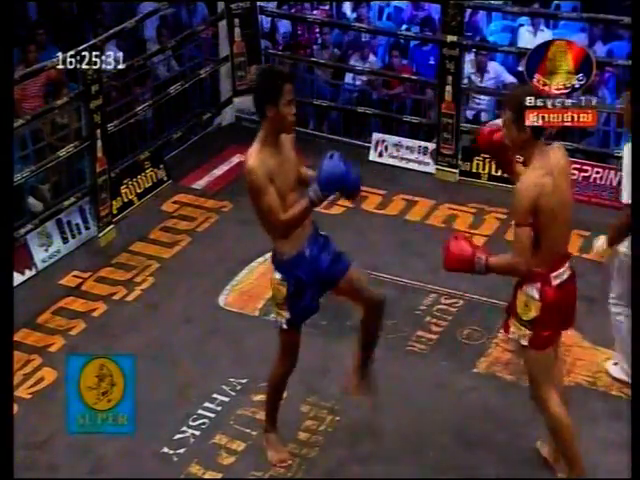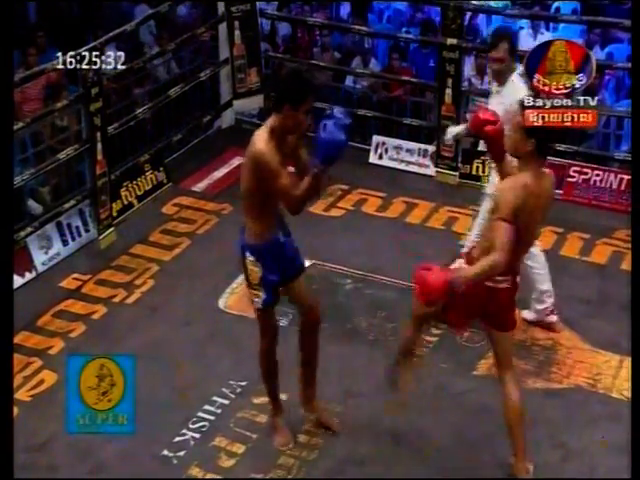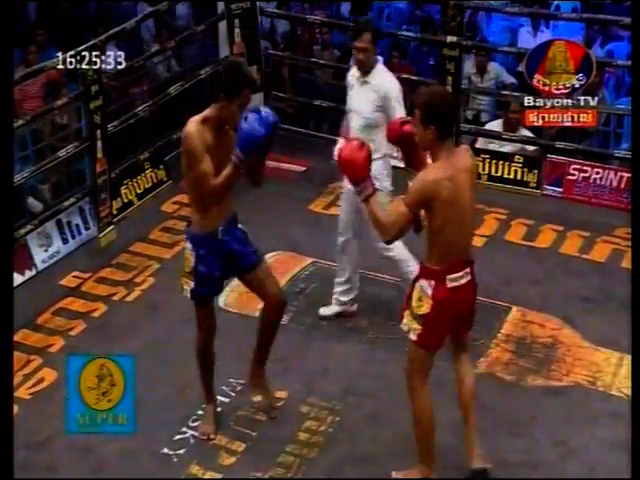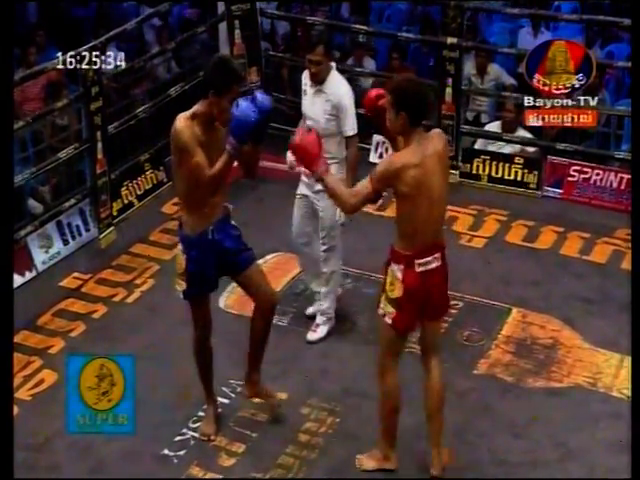
dt=1s
person 1, frame 1
left shoulder: (528, 187)
right shoulder: (558, 155)
left elbow: (521, 263)
left wrist: (478, 261)
right wrist: (505, 161)
left hip: (539, 288)
right hip: (563, 276)
left knee: (544, 391)
right knee: (550, 370)
person 1, frame 2
left shoulder: (513, 188)
right shoulder: (547, 178)
left elbow: (499, 257)
left wrist: (456, 278)
right wrist: (496, 149)
left hip: (481, 280)
right hip: (506, 284)
left knee: (422, 311)
right knee: (506, 372)
left ankle: (401, 373)
person 1, frame 3
left shoulder: (429, 182)
right shoulder: (467, 157)
left elbow: (388, 232)
left wrist: (363, 186)
right wrist: (414, 149)
left hip: (436, 286)
right hip: (466, 278)
left knee: (417, 379)
right knee: (461, 352)
person 1, frame 4
left shoulder: (395, 164)
right shoulder: (437, 141)
left elbow: (351, 201)
left wrist: (318, 167)
right wrist: (389, 120)
left hip: (405, 271)
right hip: (435, 266)
left knee: (388, 364)
right knee: (432, 357)
left ankle: (386, 452)
right ankle: (438, 453)
person 2, frame 1
left shoulder: (288, 140)
right shoulder: (256, 165)
right elbow: (280, 223)
left wrist: (335, 178)
right wrist: (316, 194)
left hip: (318, 247)
right hip: (291, 262)
left knee: (375, 302)
right knee: (288, 355)
left ankle: (361, 374)
right ankle: (270, 431)
person 2, frame 2
left shoulder: (289, 136)
right shoulder: (262, 150)
left elbow: (309, 179)
right elbow: (296, 202)
left wrist: (326, 145)
right wrist: (320, 163)
left hip: (280, 237)
right hip: (259, 247)
left knee: (312, 317)
right knee: (269, 335)
left ankle: (310, 401)
right ankle: (276, 413)
person 2, frame 3
left shoulder: (235, 127)
right shoulder: (194, 132)
left elbow: (255, 179)
right elbow: (212, 191)
left wrist: (261, 147)
right wrist: (239, 156)
left hip: (231, 228)
right hip: (204, 239)
left knee: (276, 299)
right knee: (206, 330)
left ankle: (257, 373)
right ankle: (209, 404)
person 2, frame 4
left shoulder: (224, 121)
right shoulder: (184, 128)
left elbow: (249, 168)
right elbow: (208, 183)
left wrist: (254, 135)
right wrist: (233, 146)
left hip: (224, 227)
right hip: (196, 237)
left knee: (266, 301)
right knee: (202, 328)
left ankle: (253, 378)
right ankle: (211, 404)
person 3, frame 1
left shoulder: (631, 152)
left elbow: (628, 216)
left wrist: (608, 241)
left hip: (632, 244)
left knee: (621, 306)
left ankle: (628, 369)
person 3, frame 2
left shoulder: (517, 94)
right shoulder: (498, 86)
right wrist: (464, 128)
right hip: (502, 176)
left knee: (475, 245)
right ankle: (545, 309)
person 3, frame 3
left shoulder: (387, 84)
right shoulder: (352, 75)
right wrist: (341, 141)
left hip: (375, 170)
left knee: (384, 240)
right knee: (345, 237)
right ankle: (344, 299)
person 3, frame 4
left shoulder: (341, 92)
right shoulder: (306, 79)
left elbow: (352, 145)
left hip: (330, 176)
right hip: (307, 172)
left knee: (328, 248)
right knee: (301, 237)
left ankle: (326, 315)
right ankle: (323, 293)
